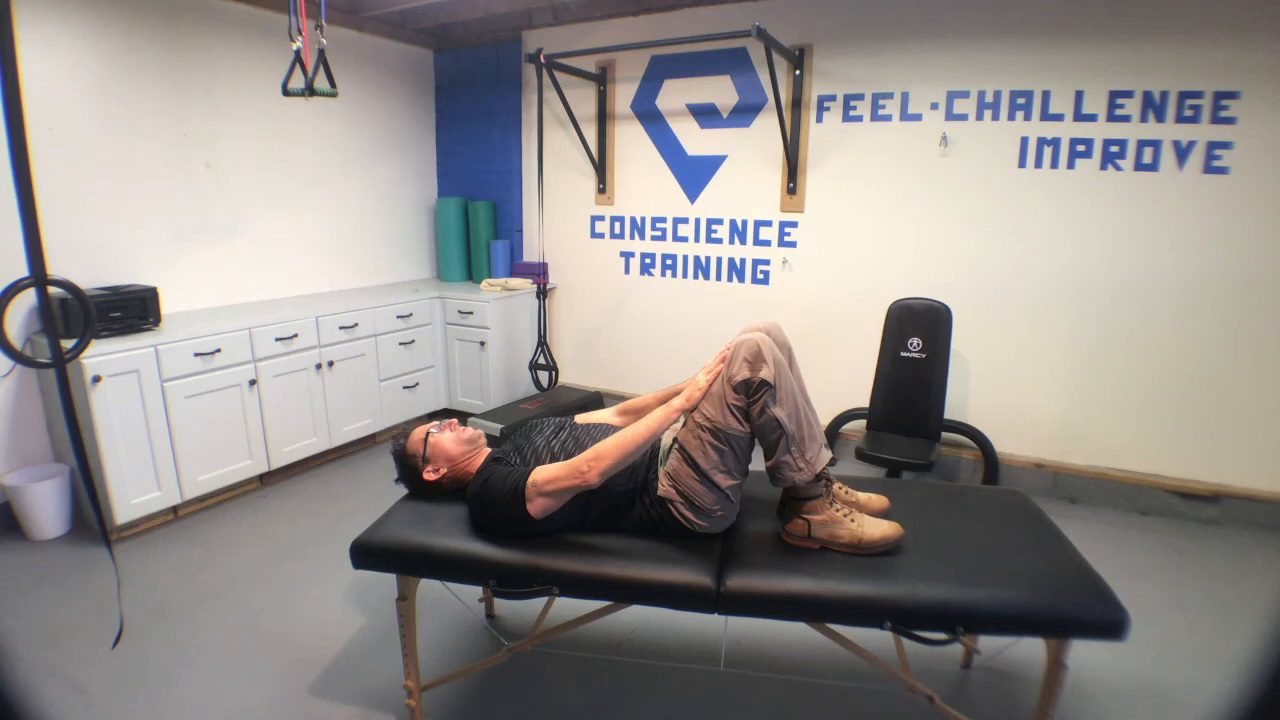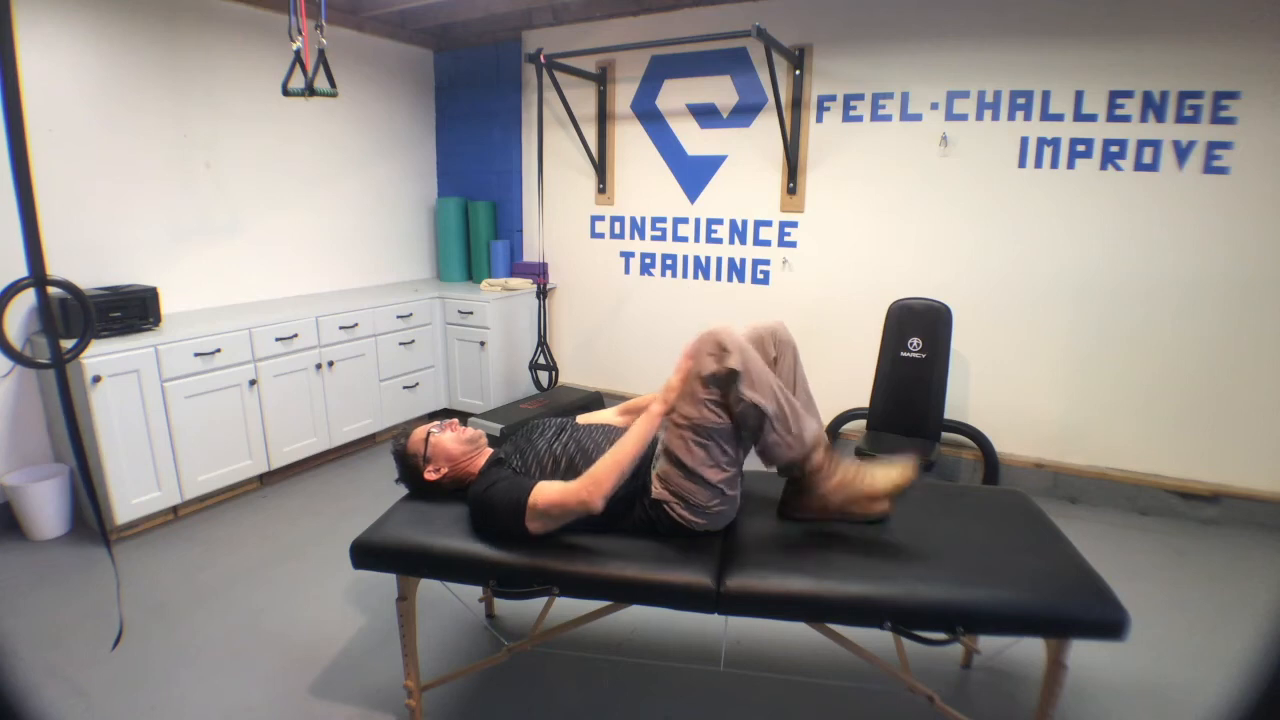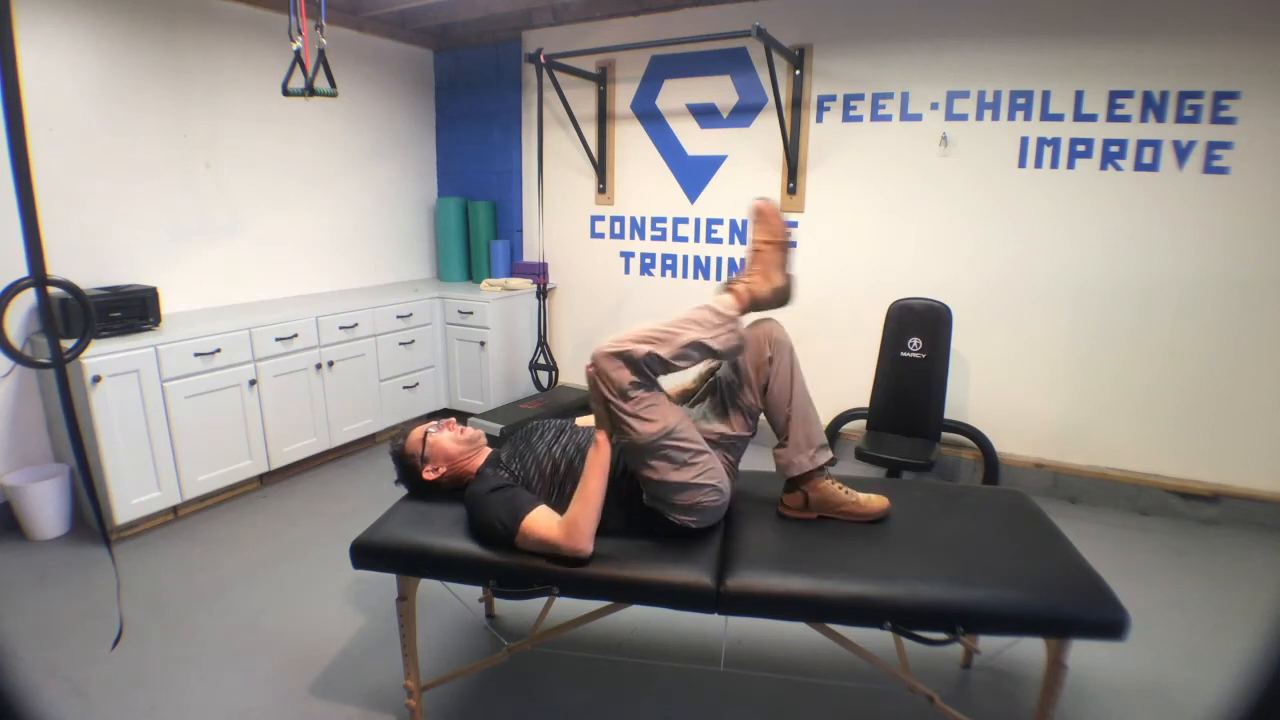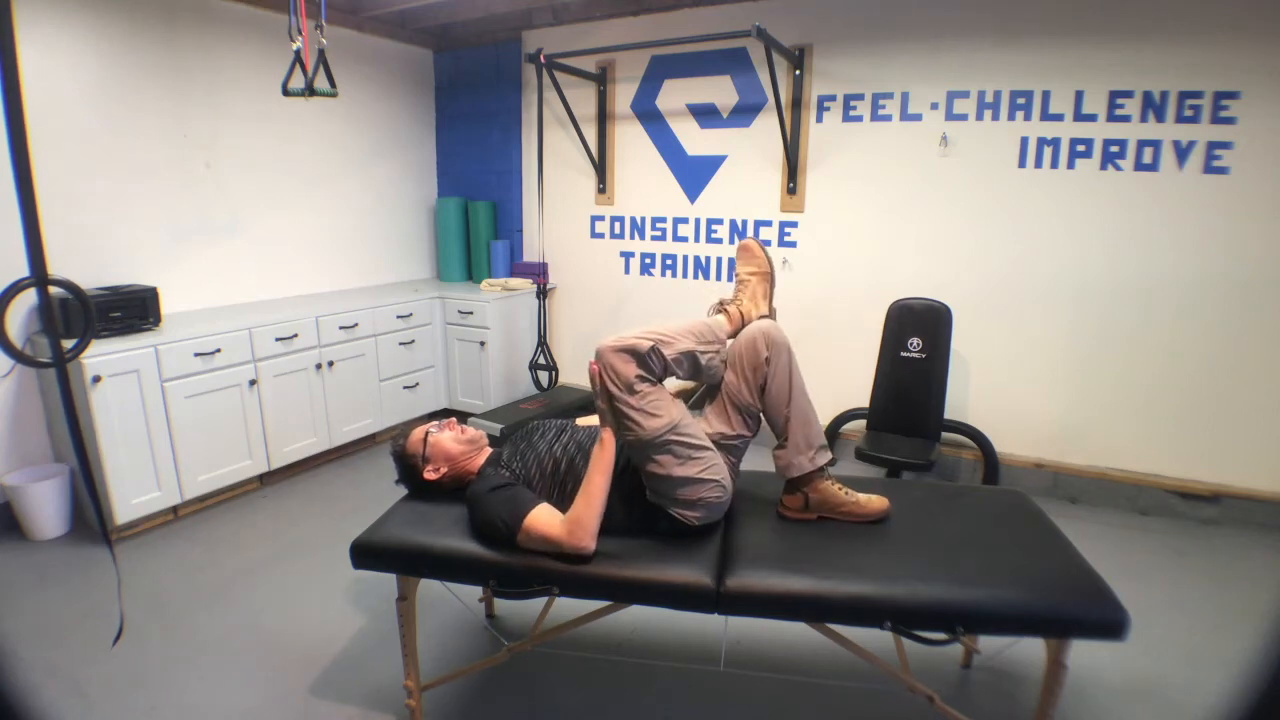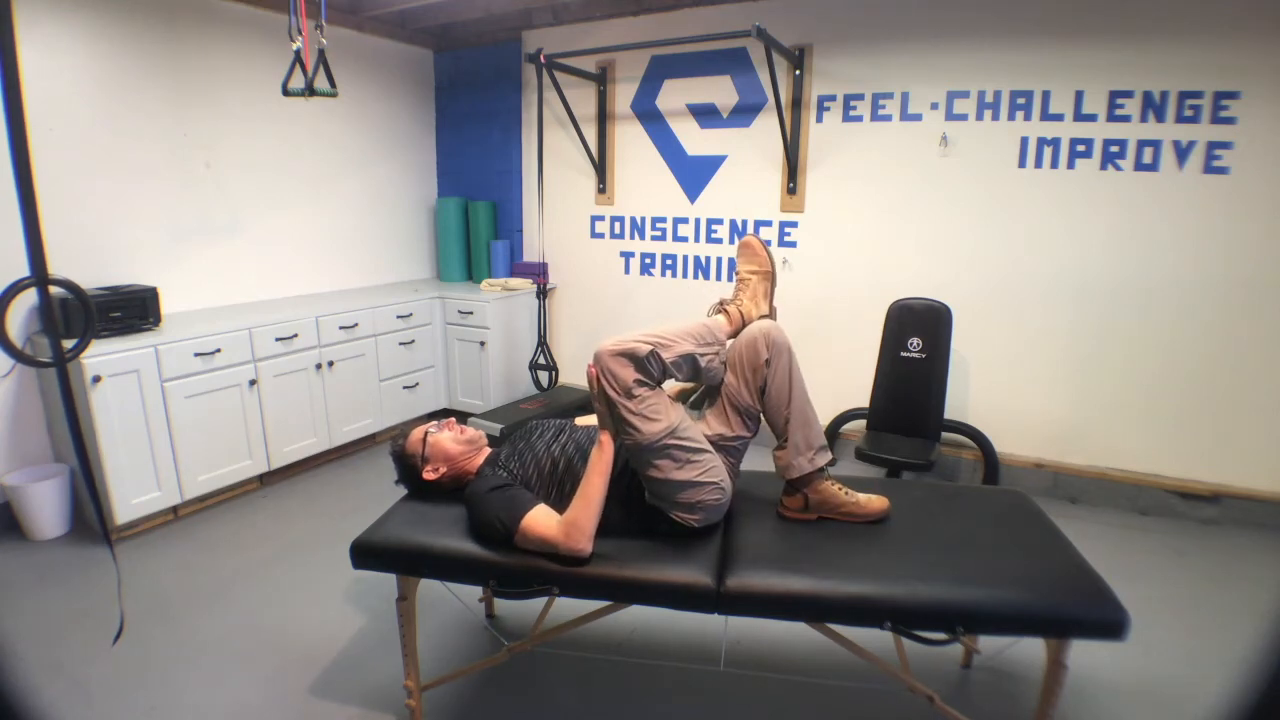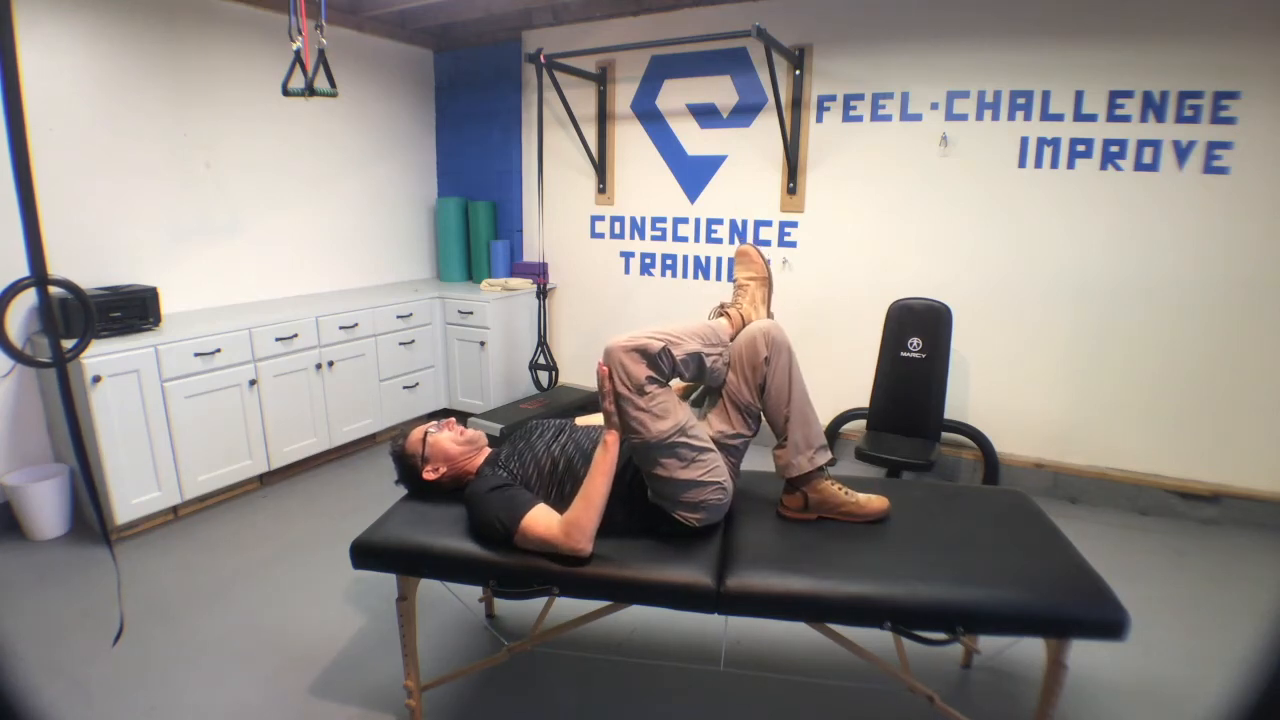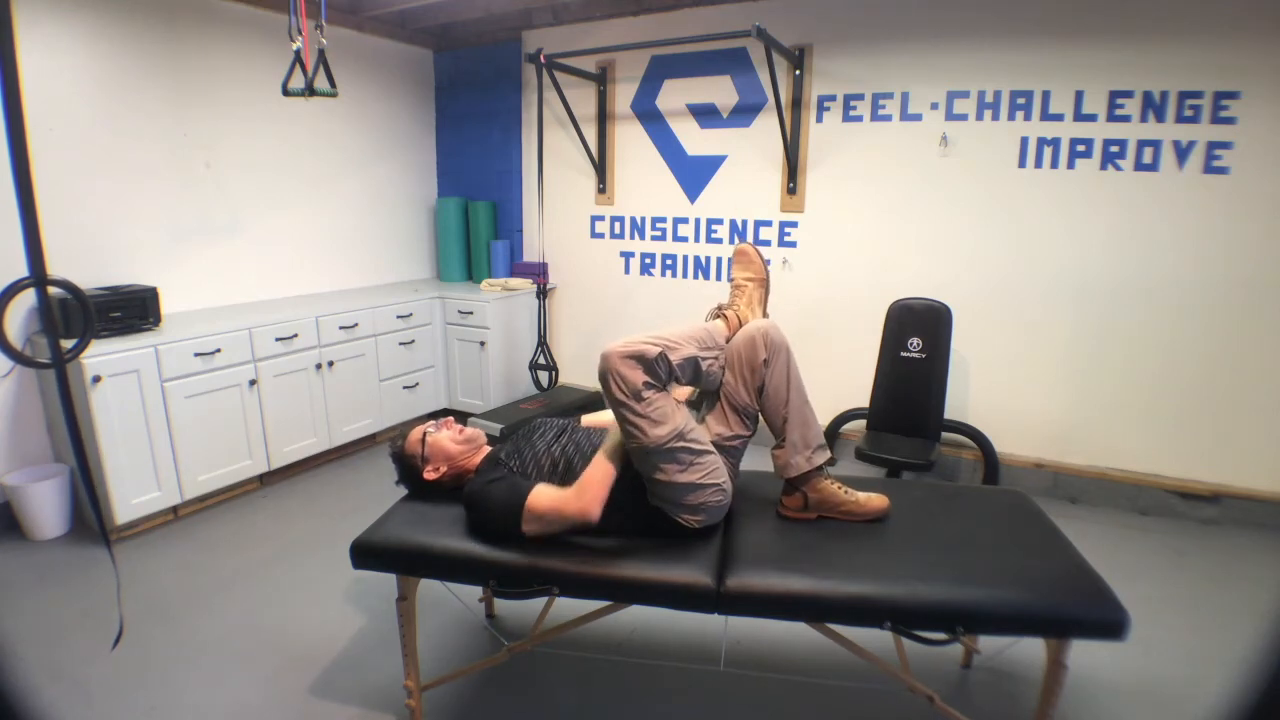
dt=0.4s
person 1, frame 1
left shoulder: (521, 441)
right shoulder: (493, 493)
left elbow: (617, 415)
right elbow: (588, 470)
left wrist: (697, 384)
right wrist: (683, 401)
left hip: (668, 454)
right hip: (686, 499)
left knee: (765, 338)
right knee: (753, 355)
left ankle: (812, 483)
right ankle: (811, 507)
person 1, frame 2
left shoulder: (522, 441)
right shoulder: (492, 497)
left elbow: (618, 418)
right elbow: (590, 496)
left wrist: (695, 382)
right wrist: (664, 404)
left hip: (669, 454)
right hip: (686, 498)
left knee: (770, 337)
right knee: (719, 343)
left ankle: (808, 484)
right ankle: (822, 473)
person 1, frame 3
left shoulder: (523, 439)
right shoulder: (488, 499)
left elbow: (628, 415)
right elbow: (576, 541)
left wrist: (690, 391)
right wrist: (605, 434)
left hip: (699, 456)
right hip: (692, 496)
left knee: (767, 339)
right knee: (612, 359)
left ankle: (807, 486)
right ankle: (750, 291)
person 1, frame 4
left shoulder: (522, 440)
right shoulder: (489, 497)
right elbow: (578, 539)
left wrist: (697, 383)
right wrist: (609, 429)
left hip: (702, 459)
right hip: (694, 493)
left knee: (765, 340)
right knee: (616, 355)
left ankle: (808, 485)
right ankle: (736, 314)
person 1, frame 5
left shoulder: (524, 438)
right shoulder: (487, 496)
left elbow: (638, 413)
right elbow: (574, 541)
left wrist: (695, 381)
right wrist: (607, 432)
left hip: (702, 459)
right hip: (694, 496)
left knee: (766, 339)
right knee: (614, 358)
left ankle: (807, 486)
right ankle: (735, 315)
person 1, frame 6
left shoulder: (525, 437)
right shoulder: (487, 497)
left elbow: (629, 415)
right elbow: (575, 540)
left wrist: (694, 379)
right wrist: (613, 433)
left hip: (702, 459)
right hip: (695, 495)
left knee: (766, 338)
right knee: (625, 354)
left ankle: (808, 485)
right ankle: (735, 318)
person 1, frame 7
left shoulder: (528, 436)
right shoulder: (488, 496)
left elbow: (604, 421)
right elbow: (585, 508)
left wrist: (693, 387)
right wrist: (625, 425)
left hip: (701, 461)
right hip: (691, 500)
left knee: (764, 337)
right knee: (621, 359)
left ankle: (806, 484)
right ankle: (731, 322)
